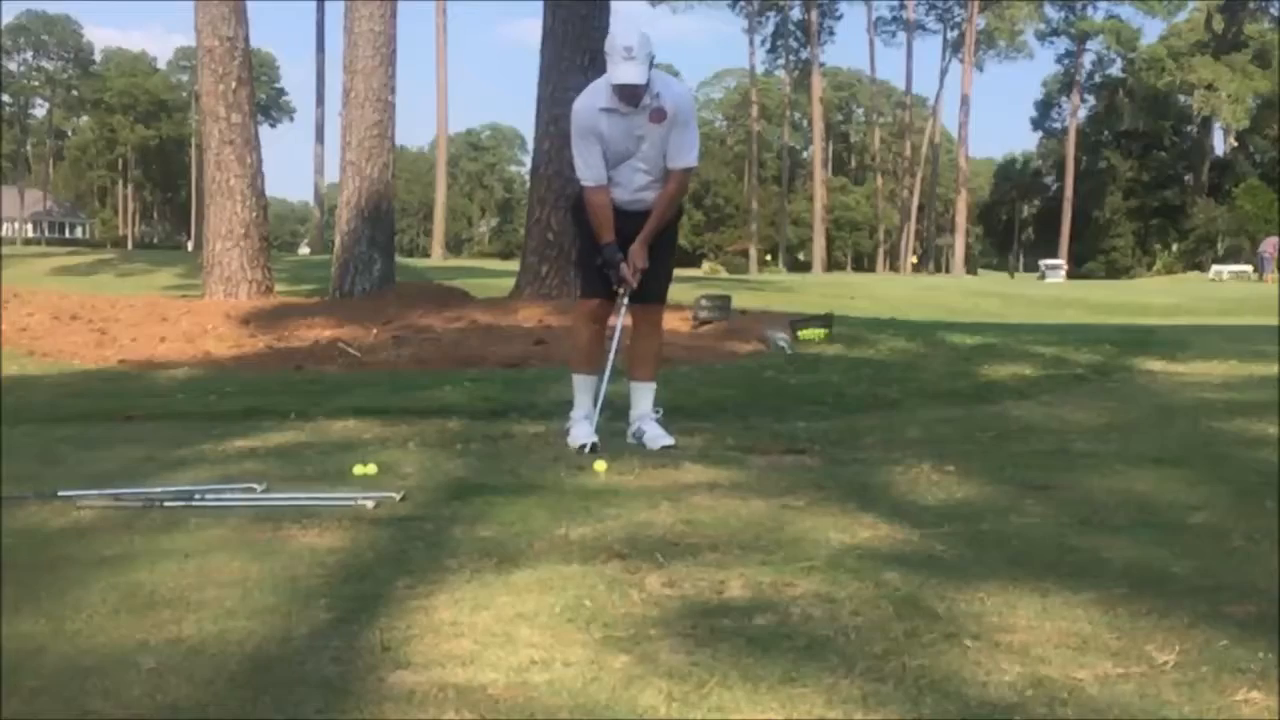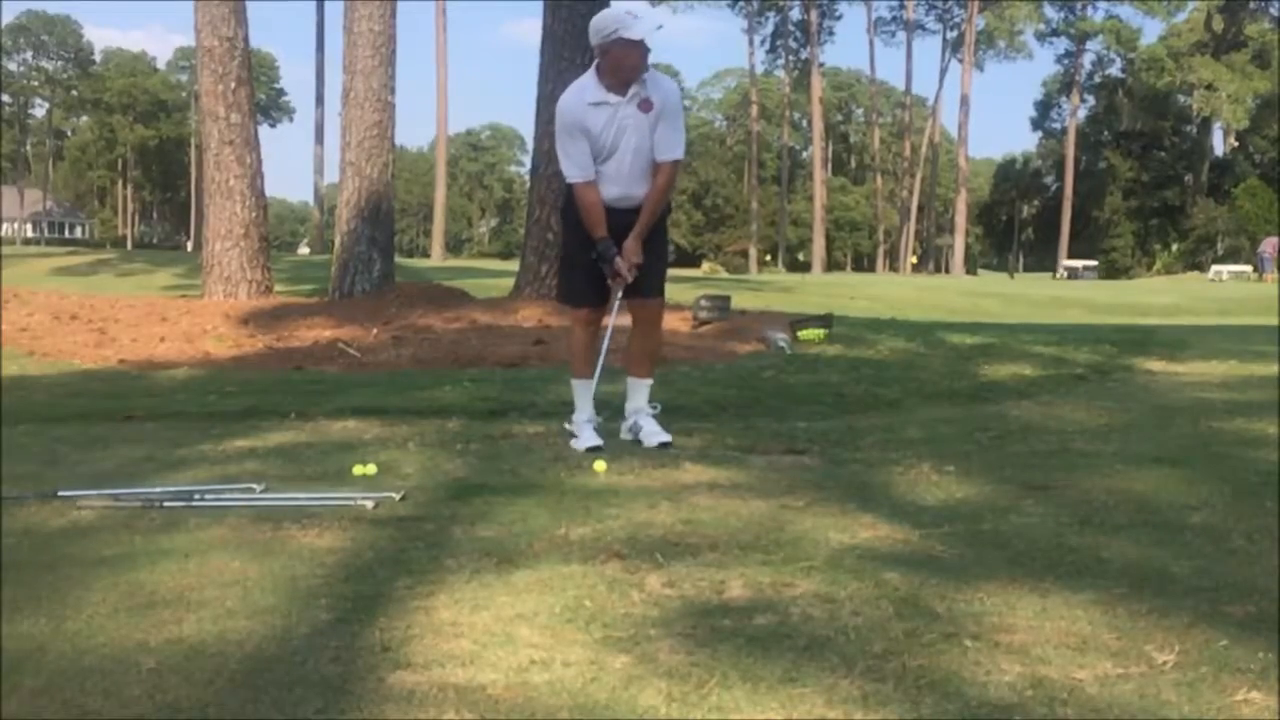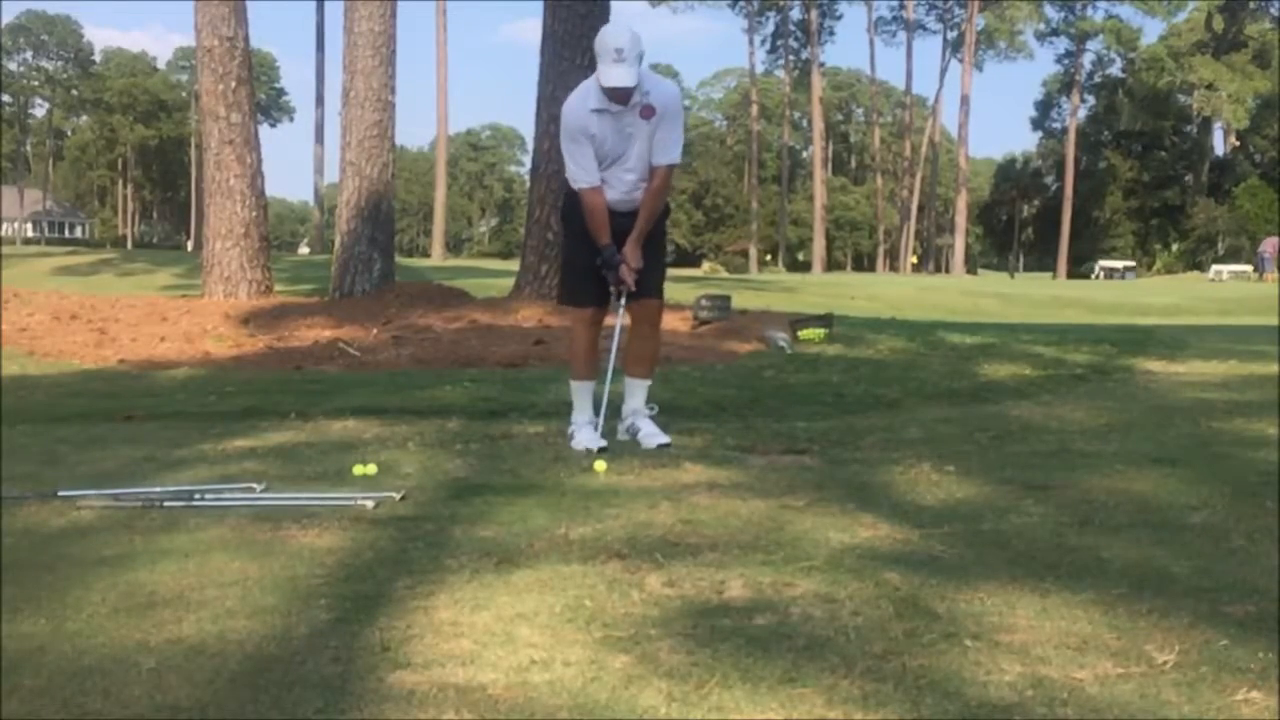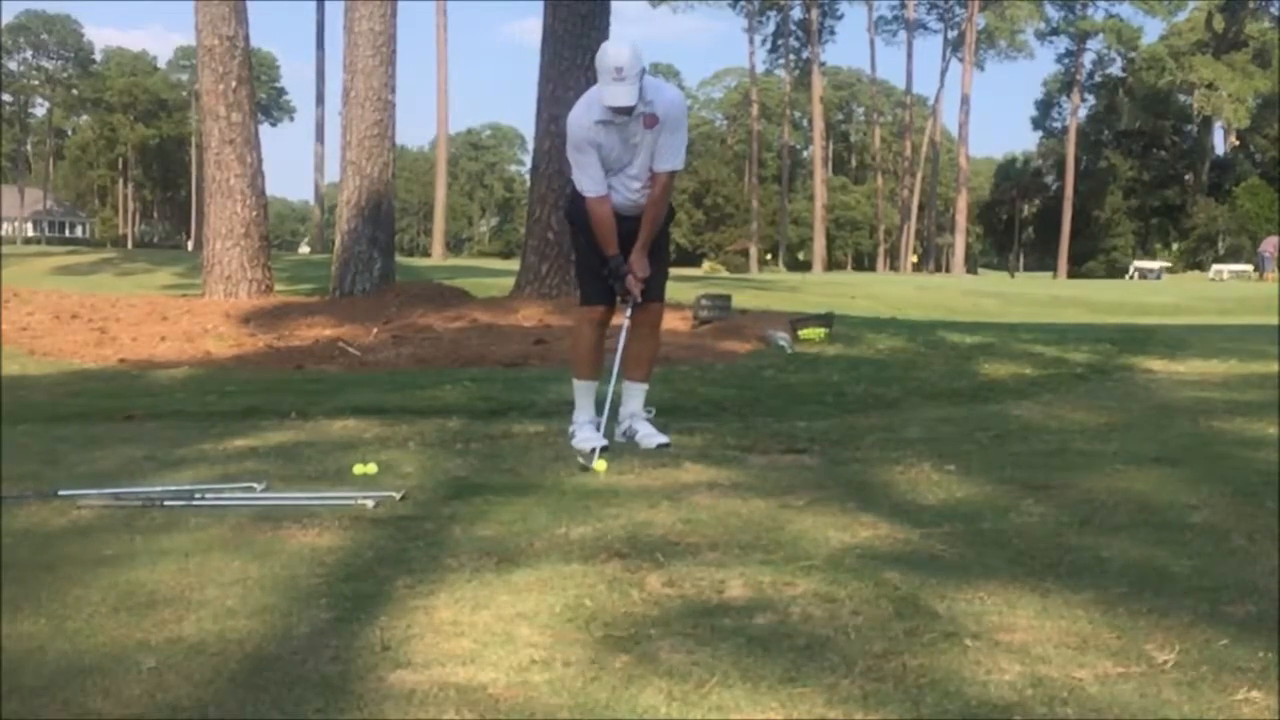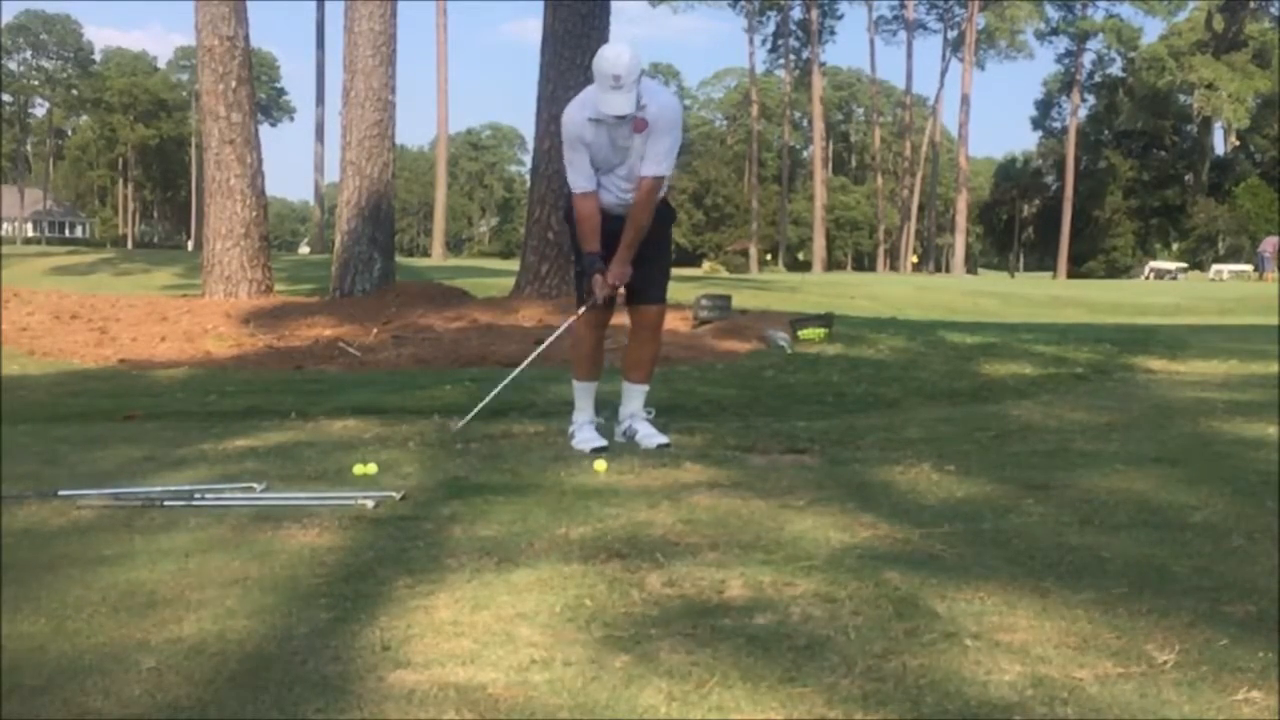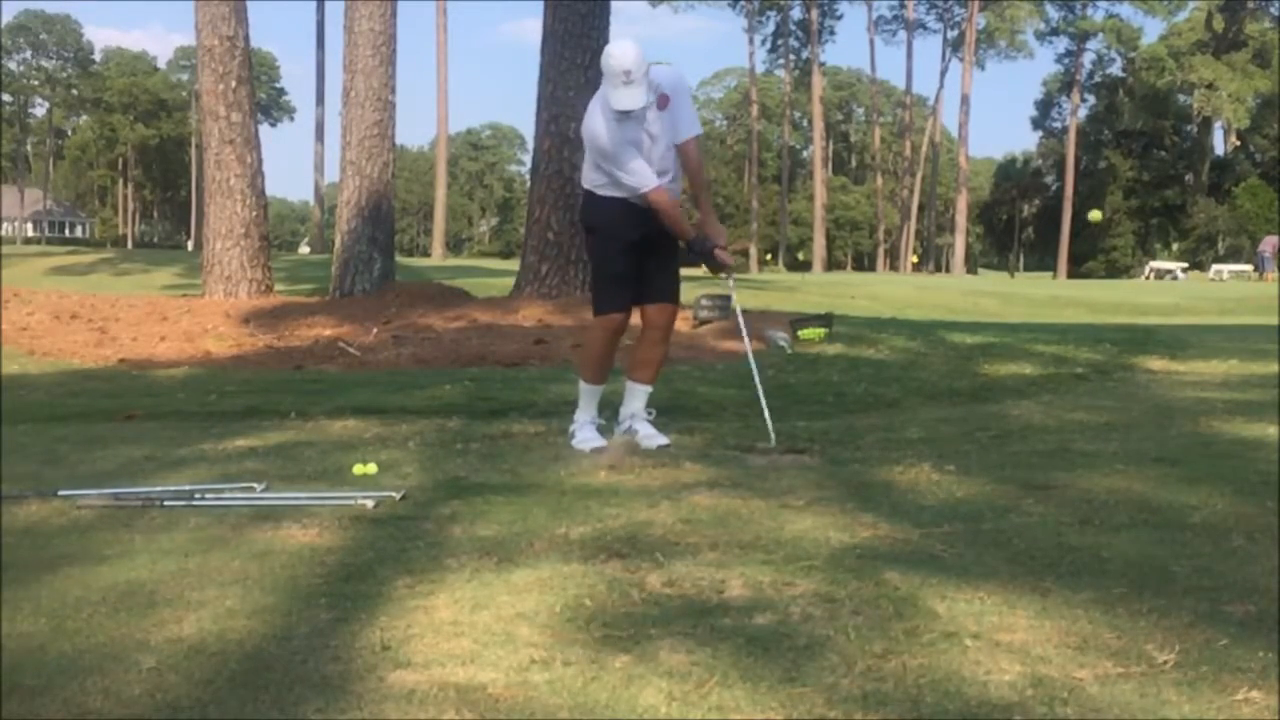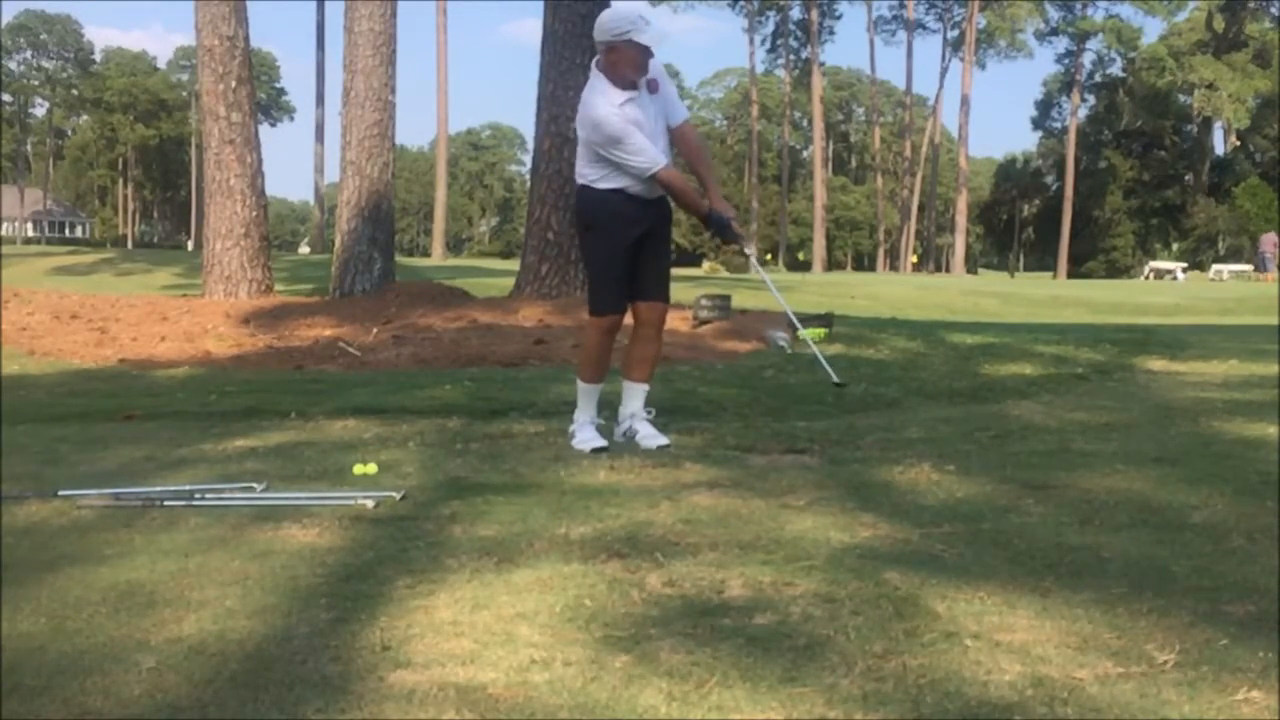
dt=0.7s
person 1, frame 1
left shoulder: (678, 98)
right shoulder: (587, 107)
left elbow: (679, 177)
right elbow: (595, 187)
left wrist: (644, 241)
right wrist: (611, 252)
left hip: (657, 215)
right hip: (602, 214)
left knee: (649, 315)
right knee: (592, 310)
left ankle: (642, 417)
right ankle: (581, 415)
person 1, frame 2
left shoulder: (664, 92)
right shoulder: (573, 104)
left elbow: (667, 169)
right elbow: (583, 184)
left wrist: (637, 239)
right wrist: (606, 249)
left hip: (646, 214)
right hip: (590, 215)
left knee: (649, 312)
right knee: (586, 316)
left ankle: (638, 413)
right ankle: (583, 418)
person 1, frame 3
left shoulder: (666, 96)
right shoulder: (577, 108)
left elbow: (662, 174)
right elbow: (589, 188)
left wrist: (635, 243)
right wrist: (609, 255)
left hip: (645, 213)
right hip: (590, 216)
left knee: (648, 312)
right knee: (587, 315)
left ankle: (635, 414)
right ankle: (582, 420)
person 1, frame 4
left shoulder: (669, 102)
right shoulder: (582, 119)
left elbow: (662, 182)
right elbow: (596, 198)
left wrist: (641, 252)
right wrist: (617, 264)
left hip: (649, 214)
right hip: (595, 215)
left knee: (650, 312)
right knee: (594, 311)
left ankle: (632, 415)
right ankle: (583, 418)
person 1, frame 5
left shoulder: (664, 107)
right shoulder: (576, 116)
left elbow: (647, 189)
right elbow: (584, 195)
left wrist: (623, 260)
right wrist: (593, 263)
left hip: (648, 217)
right hip: (596, 215)
left knee: (650, 315)
right knee: (593, 314)
left ankle: (632, 416)
right ankle: (583, 419)
person 1, frame 6
left shoulder: (669, 82)
right shoulder: (600, 126)
left elbow: (689, 154)
right elbow: (655, 194)
left wrist: (709, 219)
right wrist: (701, 245)
left hip: (660, 214)
right hip: (612, 213)
left knee: (662, 315)
right knee: (611, 318)
left ankle: (632, 415)
right ankle: (584, 418)
person 1, frame 7
left shoulder: (651, 71)
right shoulder: (602, 112)
left elbow: (684, 134)
right elbow: (665, 174)
left wrist: (716, 196)
right wrist: (709, 218)
left hip: (651, 206)
right hip: (608, 211)
left knee: (652, 315)
right knee: (607, 318)
left ankle: (632, 416)
right ankle: (584, 419)
